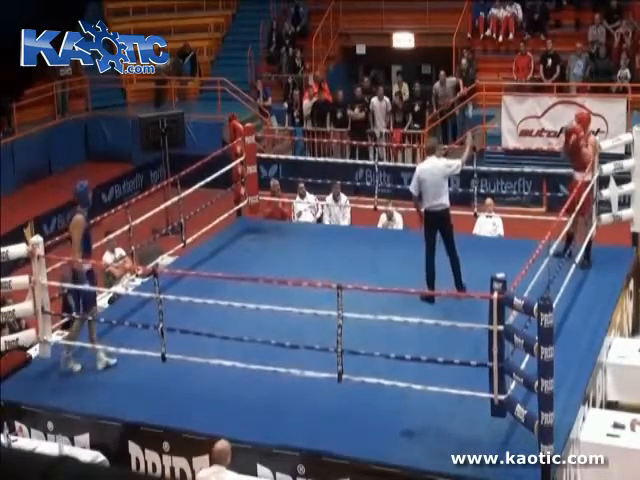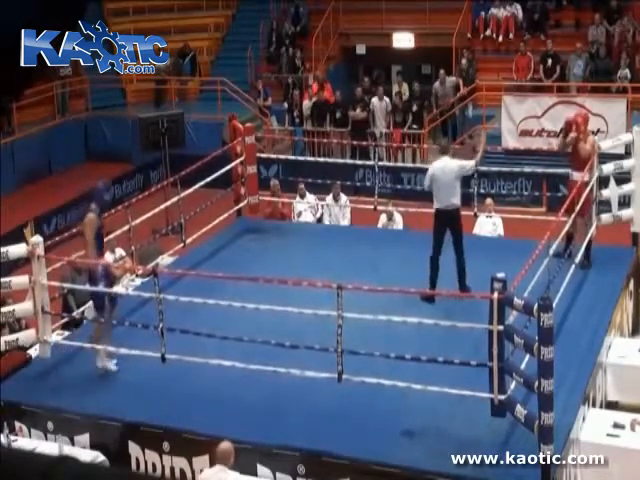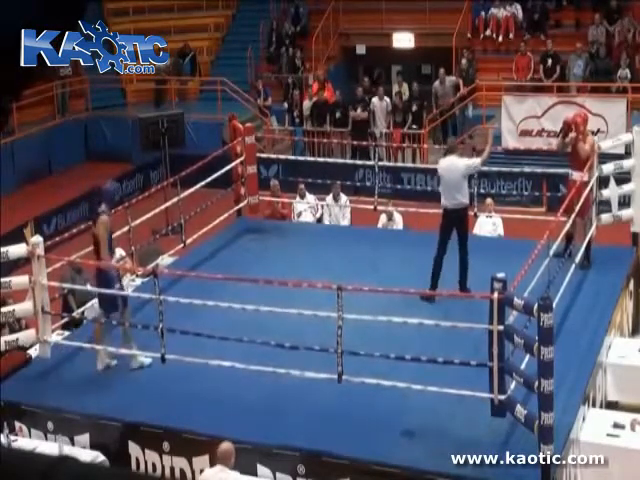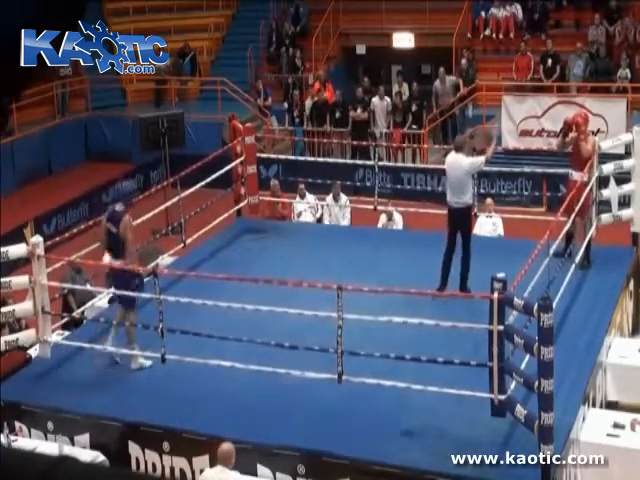
dt=0.3s
person 1, frame 1
left shoulder: (84, 216)
right shoulder: (78, 219)
right elbow: (76, 252)
right wrist: (82, 278)
left hip: (87, 269)
right hip: (82, 272)
left knee: (91, 314)
right knee: (82, 317)
left ankle: (99, 357)
right ankle: (67, 355)
person 1, frame 2
left shoulder: (97, 214)
right shoulder: (92, 217)
right elbow: (90, 249)
left wrist: (109, 269)
right wrist: (98, 276)
left hip: (101, 268)
right hip: (97, 271)
left knee: (103, 314)
right knee: (105, 314)
left ankle: (102, 355)
right ankle: (101, 357)
person 1, frame 3
left shoulder: (99, 215)
right shoulder: (104, 219)
right elbow: (105, 251)
right wrist: (115, 279)
left hip: (101, 270)
right hip: (108, 271)
left knee: (103, 314)
right knee: (123, 313)
left ankle: (102, 357)
right ankle: (134, 357)
person 1, frame 4
left shoulder: (109, 213)
right shoulder: (125, 218)
left elbow: (104, 242)
right elbow: (130, 249)
right wrist: (137, 271)
left hip: (112, 265)
right hip: (124, 268)
left knee: (123, 306)
right knee: (131, 310)
left ankle: (109, 342)
right ankle: (135, 358)
person 2, frame 1
left shoulder: (420, 169)
right shoulder: (444, 164)
left elbow: (415, 196)
right elbow: (463, 161)
left wrist: (420, 212)
right wrist: (469, 143)
left hip: (429, 214)
right hip: (444, 212)
left knee: (430, 253)
right knee: (451, 251)
left ankle: (430, 292)
right ankle: (459, 286)
person 2, frame 2
left shoulder: (433, 167)
right shoulder: (457, 165)
left elbow: (428, 188)
right elbow: (476, 161)
right wrist: (482, 143)
left hip: (440, 213)
right hip: (454, 212)
left knee: (436, 253)
right knee: (459, 251)
left ankle: (431, 291)
right ankle: (463, 287)
person 2, frame 3
left shoulder: (442, 164)
right shoulder: (464, 164)
right elbow: (483, 158)
left wrist: (452, 145)
right wrist: (490, 140)
left hip: (447, 211)
right hip: (461, 211)
left knee: (440, 251)
right knee: (463, 250)
left ankle: (432, 290)
right ankle: (463, 287)
person 2, frame 4
left shoulder: (449, 159)
right shoulder: (468, 163)
left elbow: (456, 149)
right elbow: (487, 156)
left wrist: (466, 136)
right wrist: (494, 140)
left hip: (452, 209)
right hip: (465, 210)
left knee: (449, 248)
right knee: (466, 249)
left ankle: (442, 285)
right ankle: (463, 287)
person 3, frame 1
left shoulder: (591, 139)
right shoulder: (575, 138)
left elbow: (588, 158)
right elbow: (564, 154)
left wrist: (581, 140)
right wrist: (567, 139)
left hip: (586, 181)
right hip: (575, 179)
left knee: (585, 219)
right knee: (572, 216)
left ankle: (587, 257)
right ankle: (567, 249)
person 3, frame 2
left shoulder: (590, 139)
right shoulder: (573, 137)
left elbow: (584, 153)
right elbow: (560, 149)
left wrist: (580, 135)
right wrist: (566, 133)
left hip: (584, 181)
right hip: (573, 179)
left knee: (585, 219)
right knee: (571, 215)
left ankle: (587, 257)
right ankle: (567, 249)
person 3, frame 3
left shoulder: (589, 139)
right shoulder: (573, 137)
left elbow: (583, 154)
right elbow: (560, 148)
left wrist: (580, 136)
right wrist: (564, 133)
left hip: (584, 181)
right hip: (573, 179)
left knee: (584, 219)
left ankle: (587, 257)
right ankle: (567, 249)
person 3, frame 4
left shoulder: (590, 139)
right shoulder: (574, 137)
left elbow: (586, 153)
right elbow: (560, 147)
left wrist: (581, 135)
right wrist: (565, 132)
left hip: (584, 181)
right hip: (573, 179)
left knee: (584, 218)
left ankle: (587, 257)
right ankle: (567, 249)
